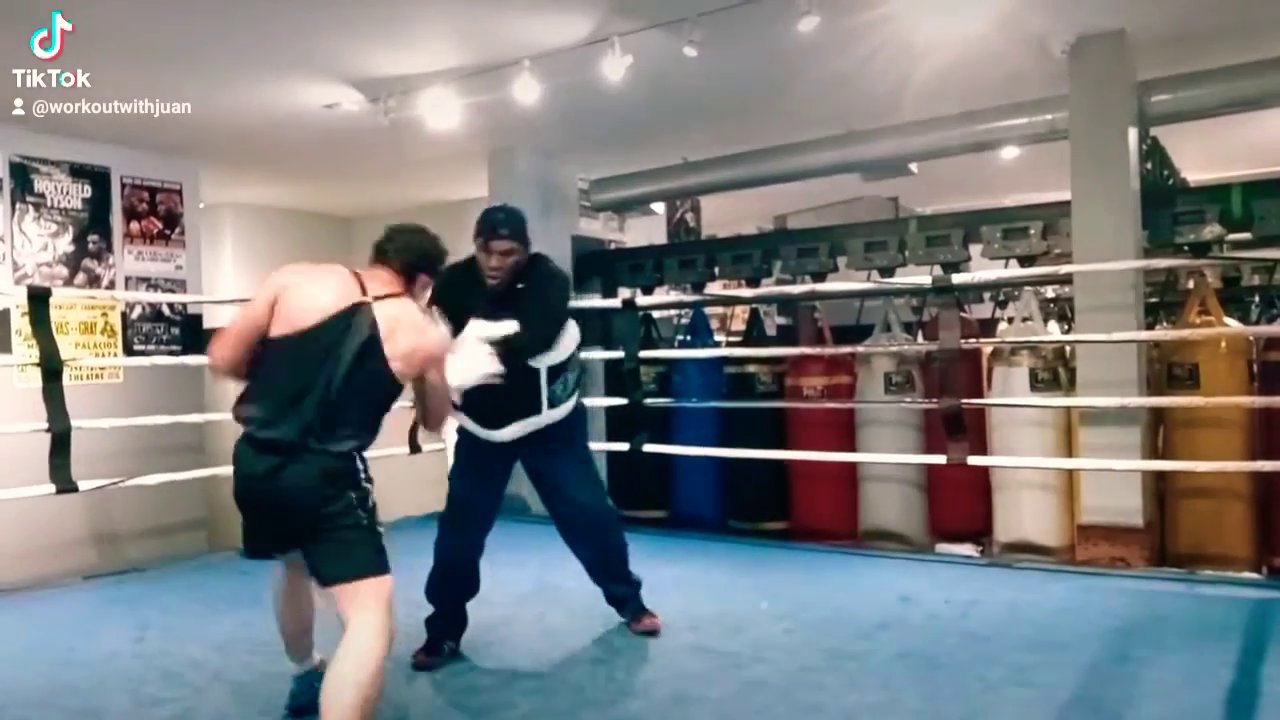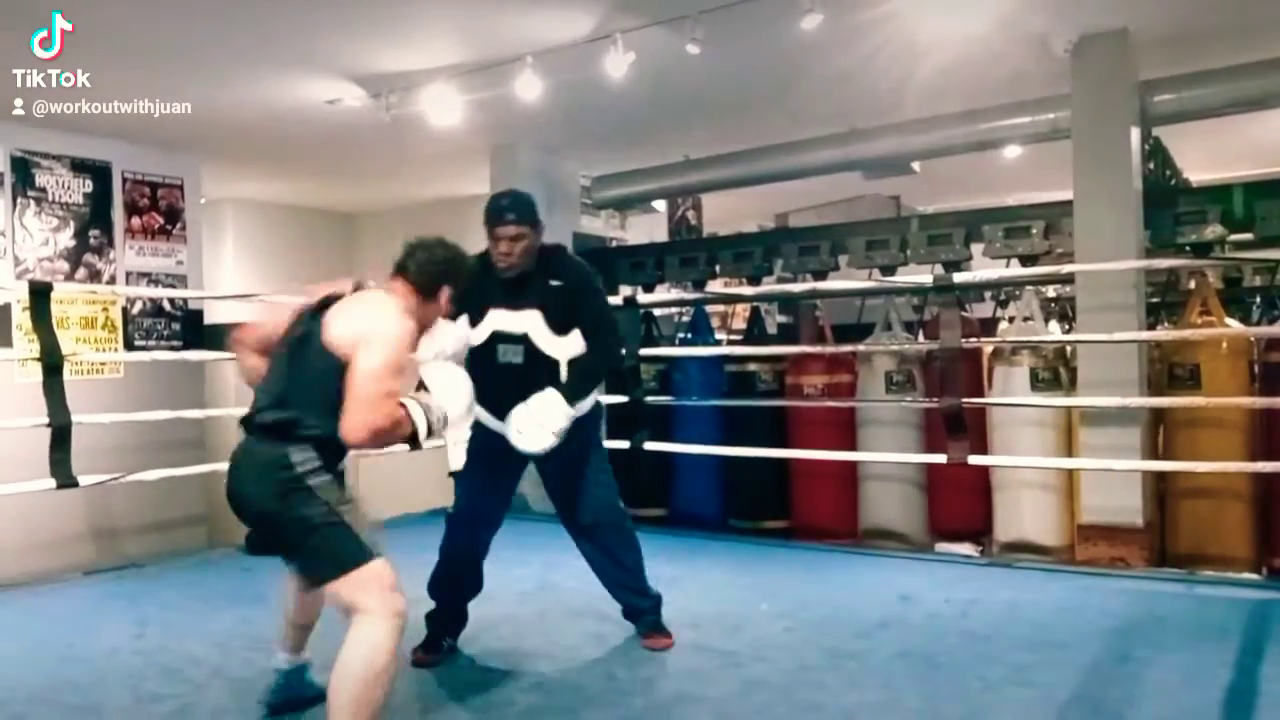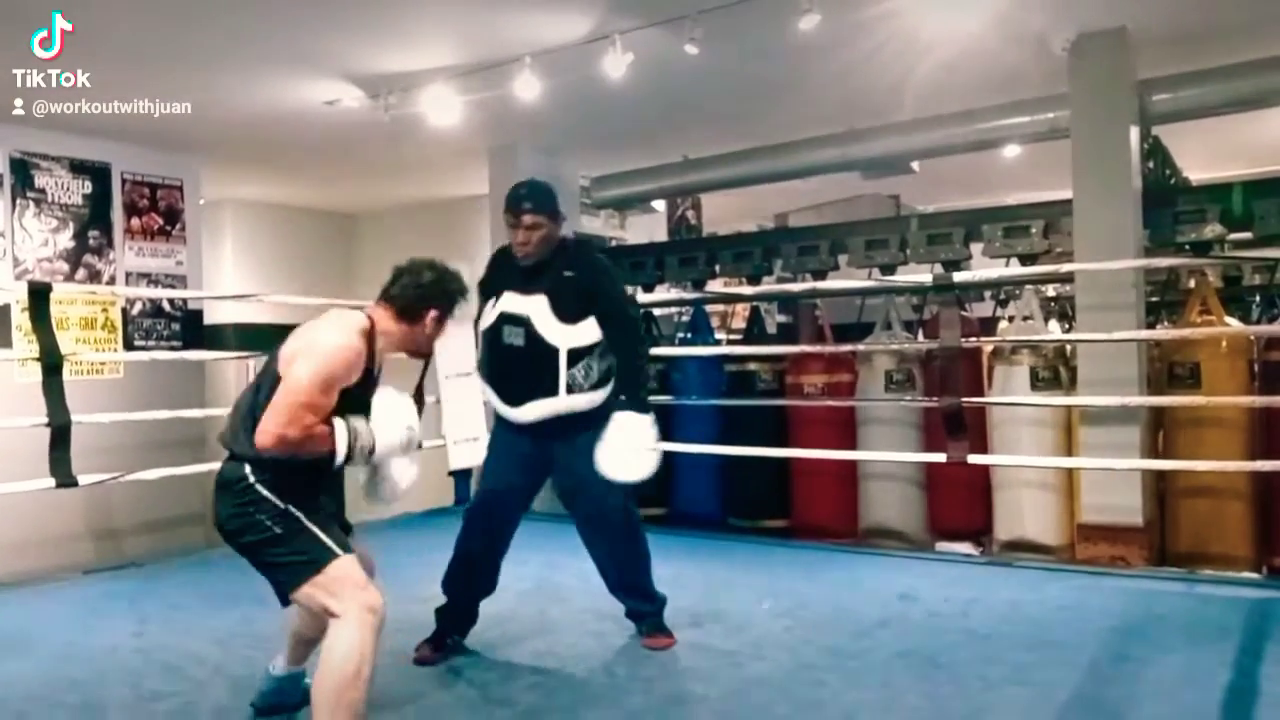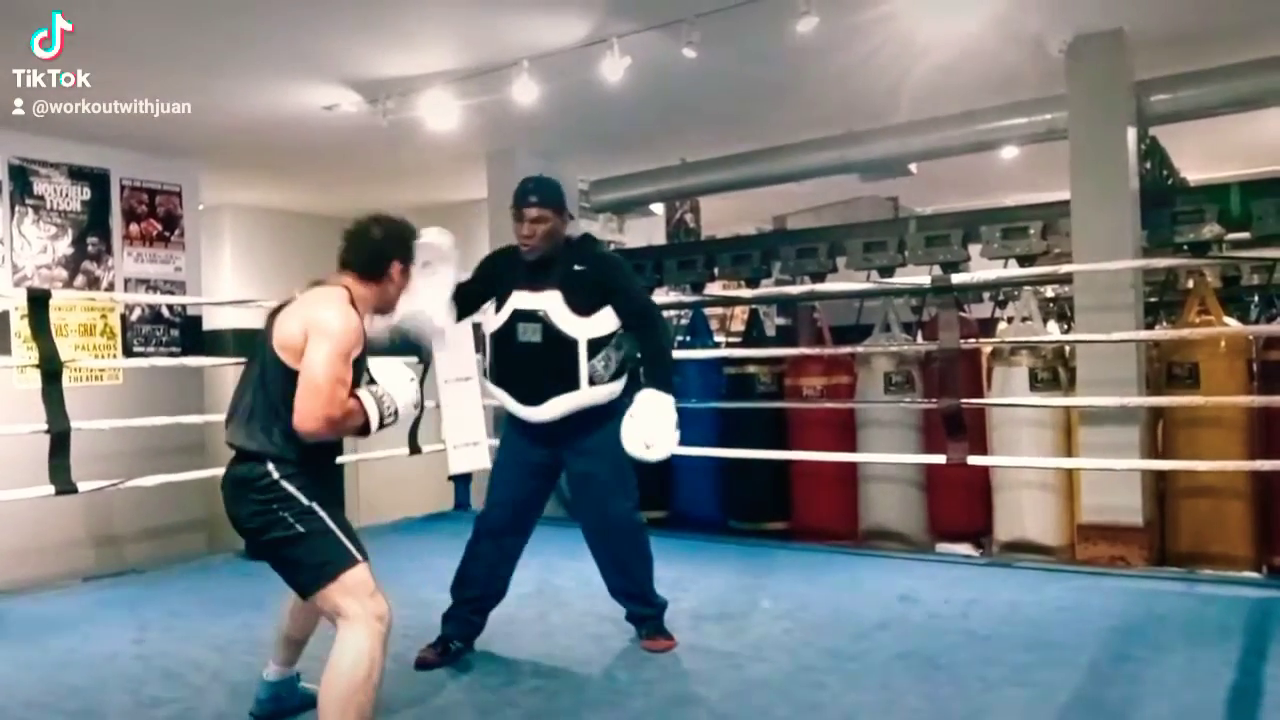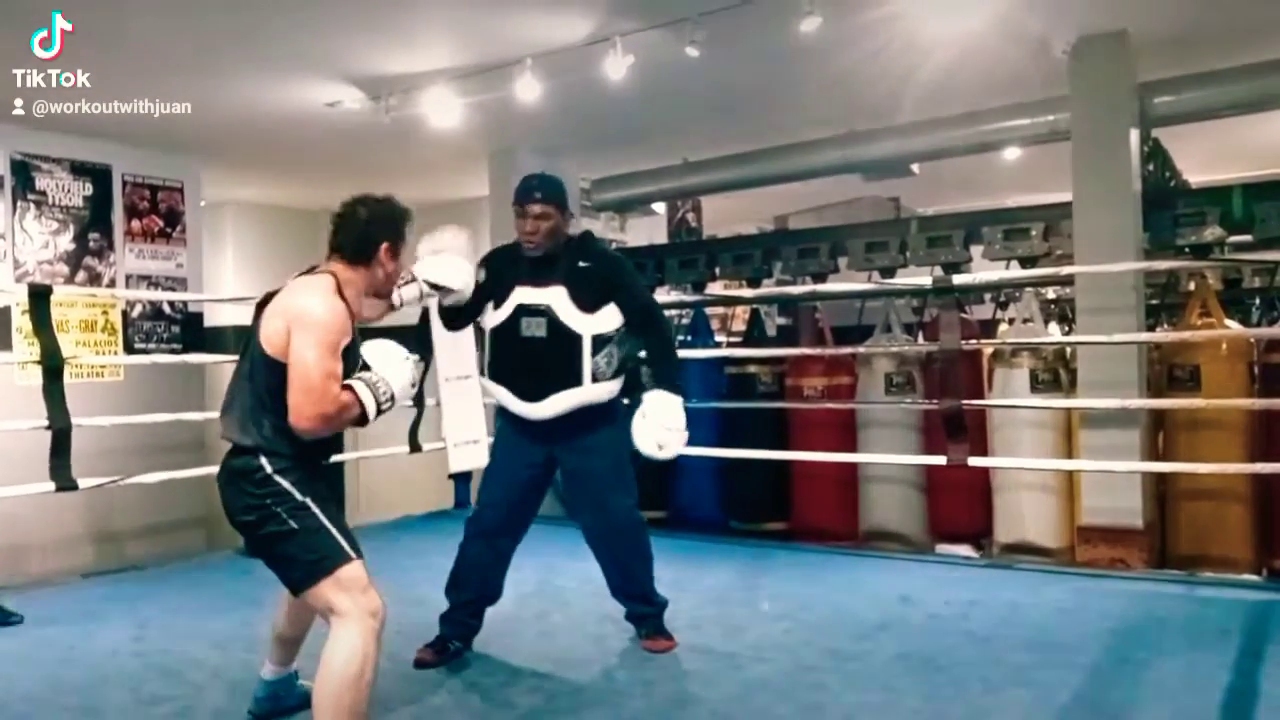
dt=0.2s
person 1, frame 1
left shoulder: (295, 280)
right shoulder: (420, 335)
left elbow: (224, 358)
right elbow: (435, 417)
left hip: (254, 464)
right hip: (322, 479)
left knee: (296, 560)
right knee: (371, 618)
left ankle: (307, 676)
person 1, frame 2
left shoulder: (336, 297)
right shoulder: (393, 325)
left elbow: (248, 345)
right elbow: (361, 428)
right wrist: (425, 412)
left hip: (256, 469)
right hip: (295, 472)
left knee: (321, 563)
right knee: (380, 608)
left ankle: (289, 678)
person 1, frame 3
left shoulder: (363, 338)
right shoulder: (339, 341)
right elbow: (276, 435)
right wrist: (363, 438)
left hip: (286, 489)
right hip: (257, 494)
left knee: (342, 575)
right knee: (358, 606)
left ankle: (282, 683)
person 1, frame 4
left shoulder: (329, 305)
right shoulder: (335, 317)
right elbow: (314, 421)
right wrist: (381, 403)
left hip: (280, 479)
right hip: (272, 485)
left knee: (323, 576)
right knee: (365, 613)
person 1, frame 5
left shoulder: (321, 291)
right shoulder: (318, 306)
left elbow: (361, 309)
right elbow: (311, 416)
left wrist: (415, 286)
right wrist: (378, 387)
left hip: (278, 473)
right hip: (270, 478)
left knee: (321, 576)
right knee: (359, 609)
person 2, frame 1
left shoulder: (546, 279)
right shoulder: (456, 280)
left elbow: (538, 335)
left hip: (549, 425)
right hip: (481, 429)
left knee: (590, 513)
right knee: (459, 526)
left ankle: (628, 599)
right ankle: (444, 631)
person 2, frame 2
left shoulder: (570, 275)
right shoulder: (471, 274)
left elbow: (607, 345)
right elbow: (434, 328)
left wrist: (565, 398)
right wrist: (437, 335)
left hip: (565, 423)
right hip: (494, 424)
left knee: (600, 518)
right knee: (466, 525)
left ankle: (646, 613)
right ankle: (443, 628)
person 2, frame 3
left shoulder: (590, 269)
right shoulder: (501, 264)
left elbow: (629, 340)
right elbow: (476, 312)
left wrist: (634, 411)
left hip: (580, 422)
right hip: (514, 421)
left knee: (611, 518)
right knee: (485, 519)
left ankle: (648, 614)
right ankle: (452, 625)
person 2, frame 4
left shoulder: (597, 264)
right shoulder: (501, 264)
left elbow: (648, 324)
right elbow: (456, 308)
left wrist: (657, 391)
left hip: (593, 423)
right hip: (524, 425)
left knee: (614, 522)
right knee: (496, 525)
left ankle: (648, 617)
right ankle: (458, 631)
person 2, frame 5
left shoulder: (599, 262)
right shoulder: (498, 264)
left elbow: (651, 322)
right elbow: (455, 317)
left wrist: (665, 390)
left hip: (591, 423)
right hip: (519, 423)
left knee: (615, 521)
right knee: (490, 522)
left ankle: (648, 617)
right ankle: (456, 630)
